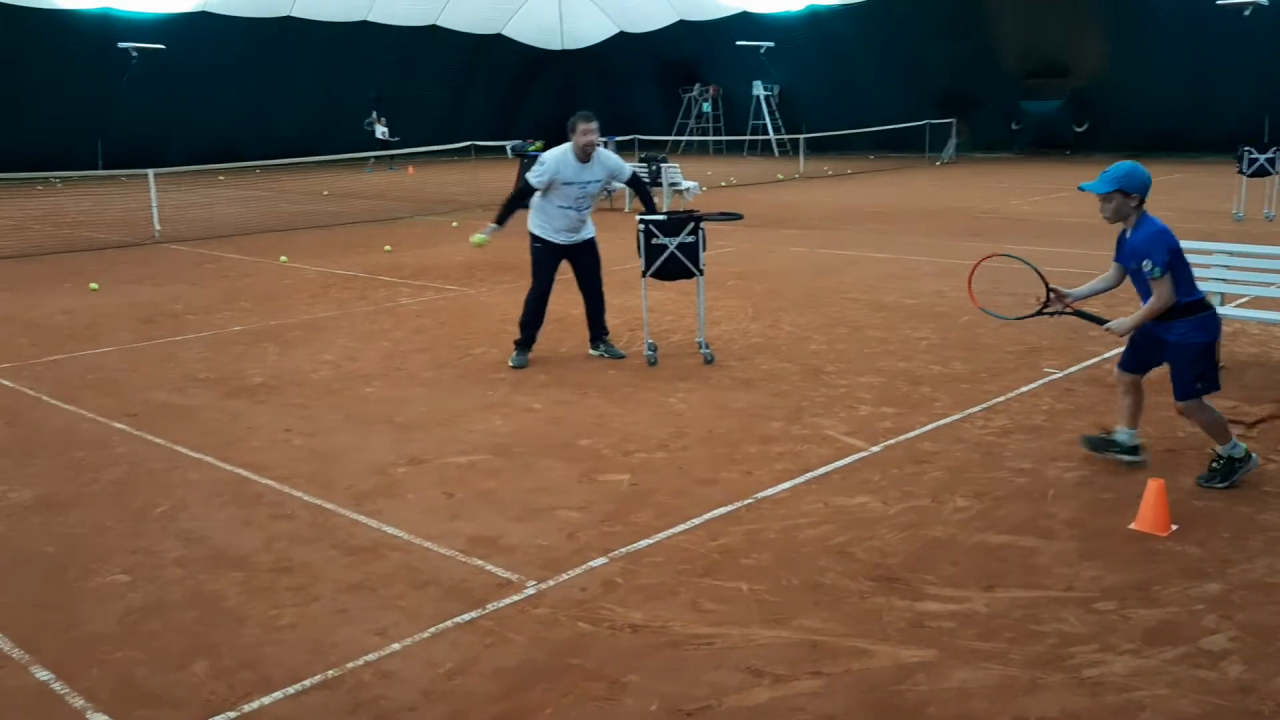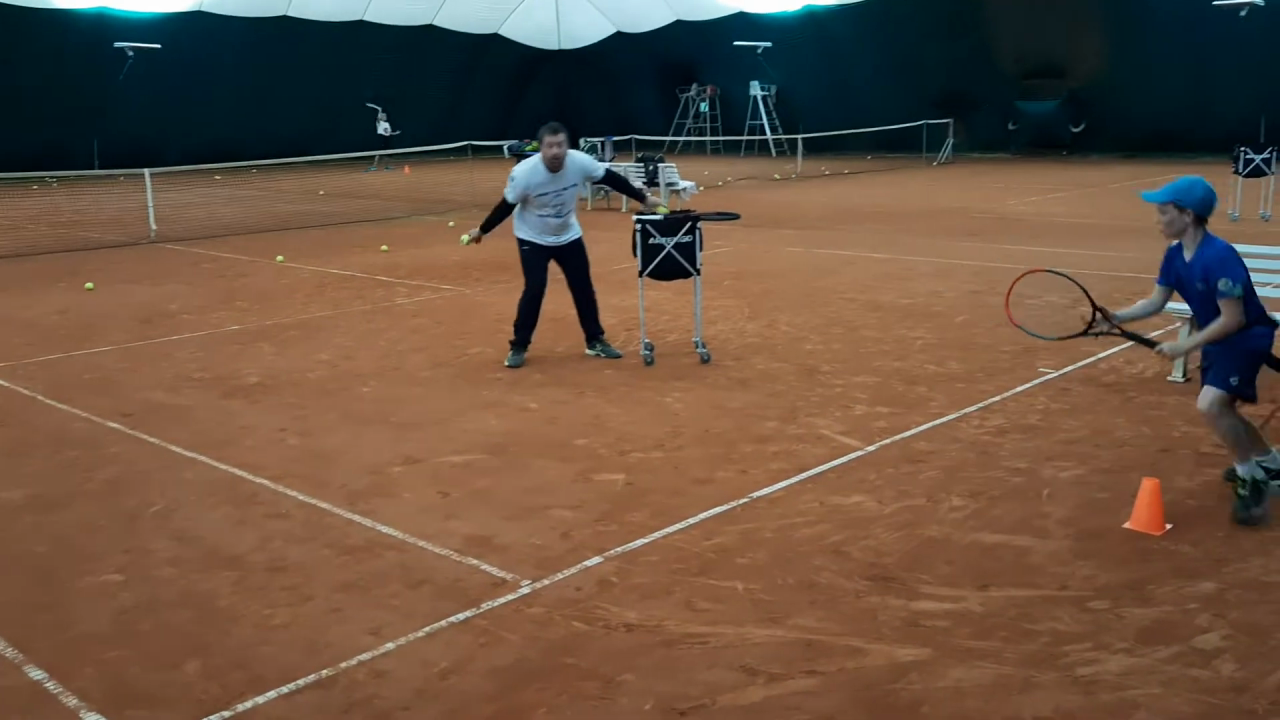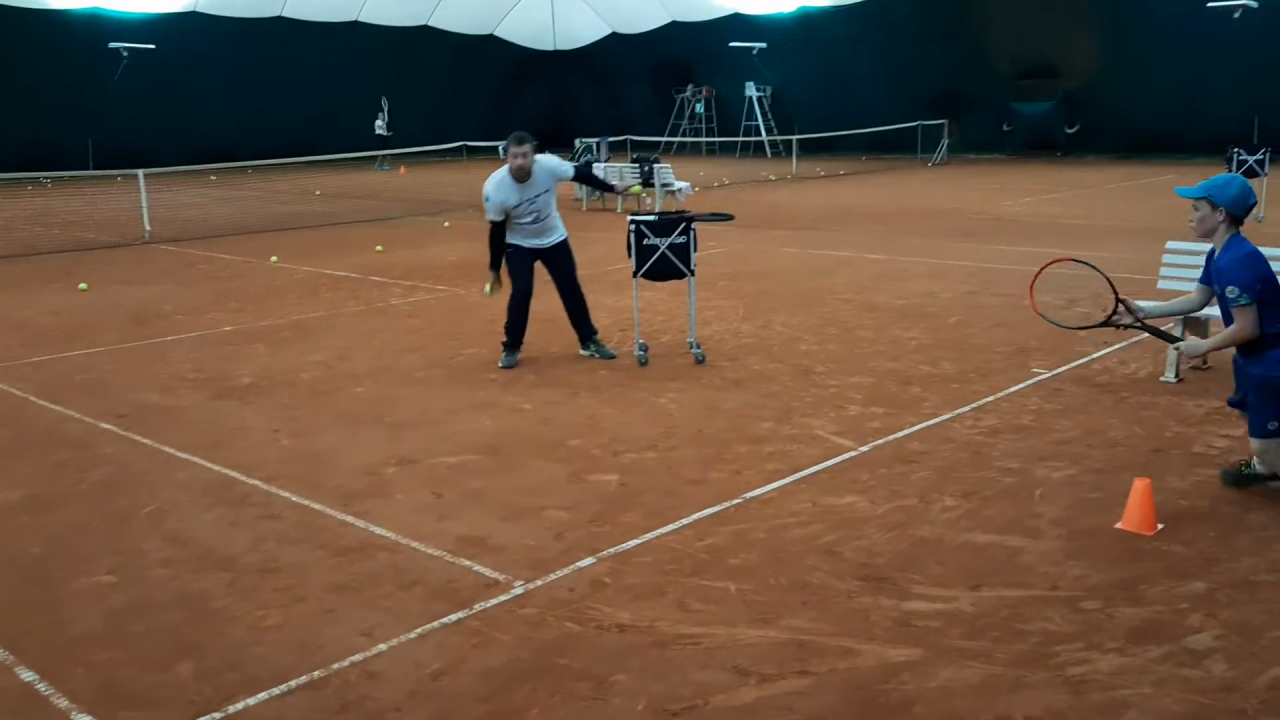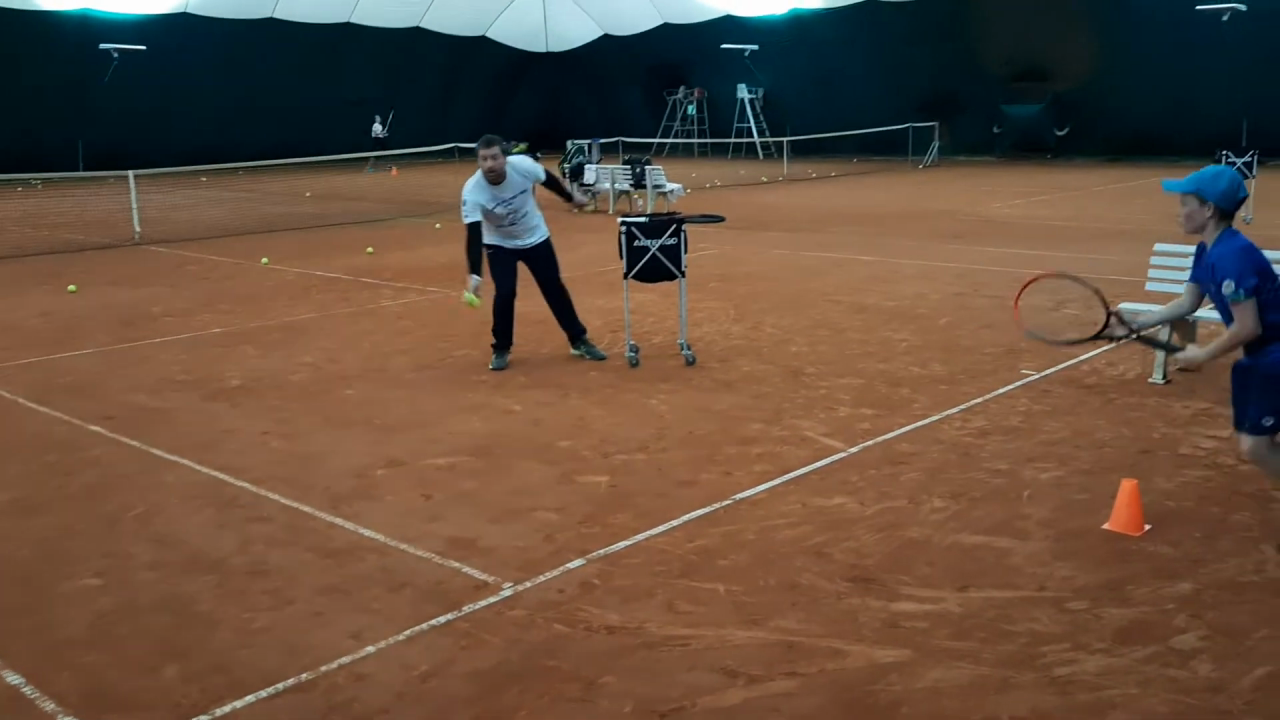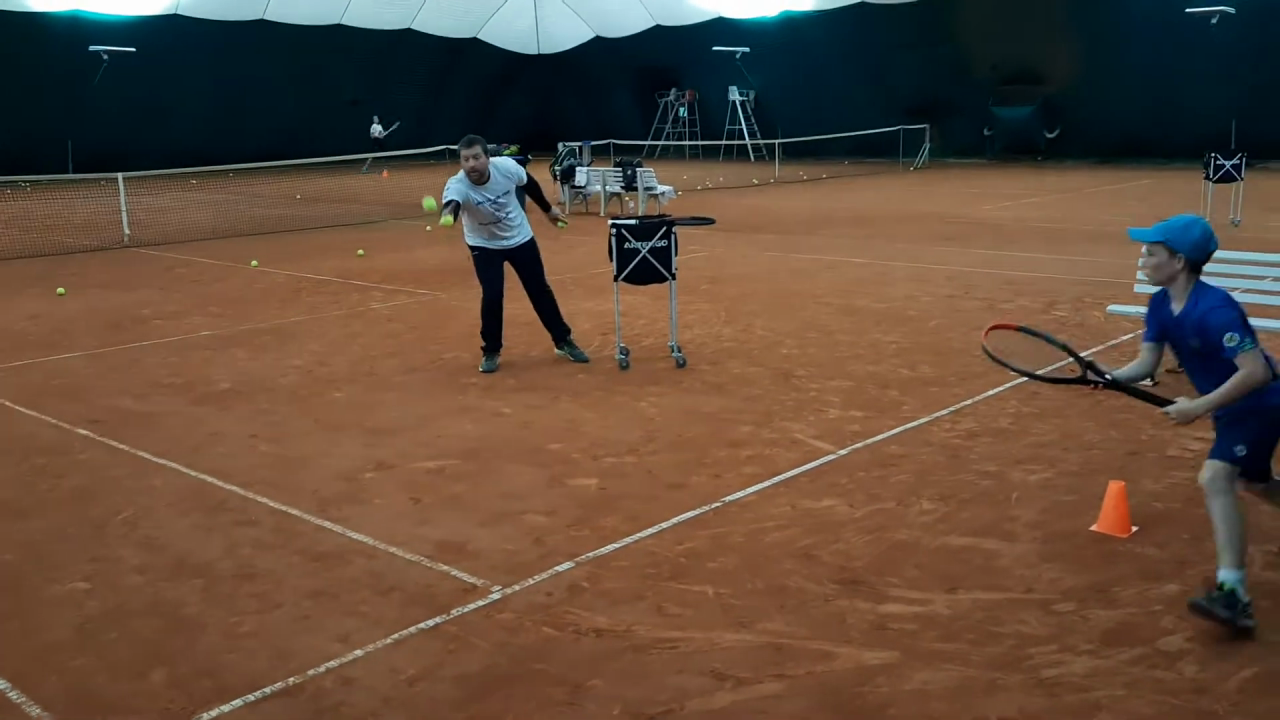
dt=0.2s
person 1, frame 1
left shoulder: (1151, 237)
right shoulder: (1127, 233)
left elbow: (1165, 296)
right elbow: (1114, 277)
left wrist: (1129, 324)
right wrist: (1072, 295)
left hip: (1188, 324)
right hip: (1158, 322)
left knee: (1187, 403)
right knee: (1126, 377)
left ankle: (1235, 454)
right ankle: (1126, 442)
person 1, frame 2
left shoulder: (1220, 256)
right shoulder: (1174, 255)
left elbow: (1235, 318)
right elbow: (1156, 302)
left wrist: (1187, 345)
right wrist: (1118, 317)
left hip: (1246, 338)
right hip: (1218, 339)
left knee: (1208, 406)
right knee: (1220, 410)
person 1, frame 3
left shoulder: (1237, 260)
right shoulder: (1217, 254)
left elbow: (1247, 328)
right elbow: (1197, 299)
left wrist: (1203, 347)
right wrist: (1143, 311)
right hip: (1252, 355)
right knee: (1253, 423)
person 1, frame 4
left shoulder: (1232, 257)
right shoulder: (1207, 251)
left elbow: (1248, 328)
right elbow: (1187, 304)
left wrist: (1203, 355)
right wrist: (1135, 324)
right knee: (1252, 446)
person 1, frame 5
left shoulder: (1214, 307)
right shoulder: (1160, 302)
right elbow: (1147, 362)
left wrist: (1201, 407)
right wrist: (1112, 377)
right hip: (1230, 404)
left knee: (1214, 479)
left ankle: (1232, 592)
person 2, frame 1
left shoulder: (607, 159)
right shoulder: (552, 160)
left elbow: (638, 184)
right elbow: (523, 193)
left wrist: (654, 216)
right wrist: (497, 224)
left hip: (582, 234)
right hip: (546, 234)
left knee: (593, 287)
right knee: (541, 289)
left ankle: (599, 340)
right ankle: (523, 346)
person 2, frame 2
left shoulder: (579, 162)
right shoulder: (523, 173)
left elbow: (612, 179)
right elbow: (506, 206)
left wrist: (644, 199)
right wrist: (482, 230)
left hip: (568, 235)
right hip: (533, 238)
left knee: (583, 287)
right knee: (534, 289)
left ankle: (595, 340)
right ankle: (519, 346)
person 2, frame 3
left shoulder: (549, 164)
right shoulder: (495, 187)
left elbow: (580, 173)
right elbow: (497, 230)
left wrist: (612, 188)
right wrist: (494, 269)
left hip: (553, 237)
right hip: (517, 243)
left knee: (570, 287)
right knee: (521, 291)
left ankle: (588, 341)
right ankle: (511, 347)
person 2, frame 4
left shoulder: (522, 165)
right shoulder: (472, 191)
left elbow: (548, 179)
right elbow: (473, 235)
left wrist: (572, 198)
right wrist: (474, 274)
left hip: (536, 237)
right hip: (499, 244)
left knee: (555, 288)
right knee: (505, 292)
left ankle: (578, 340)
right ankle: (501, 349)
person 2, frame 5
left shoulder: (505, 166)
right shoulder: (457, 186)
left elbow: (529, 183)
right elbow: (450, 208)
left wrist: (548, 209)
right wrist: (447, 215)
left hip: (520, 237)
right hip: (484, 244)
left knee: (539, 288)
right knee: (492, 294)
left ankle: (563, 340)
right ankle: (491, 351)
